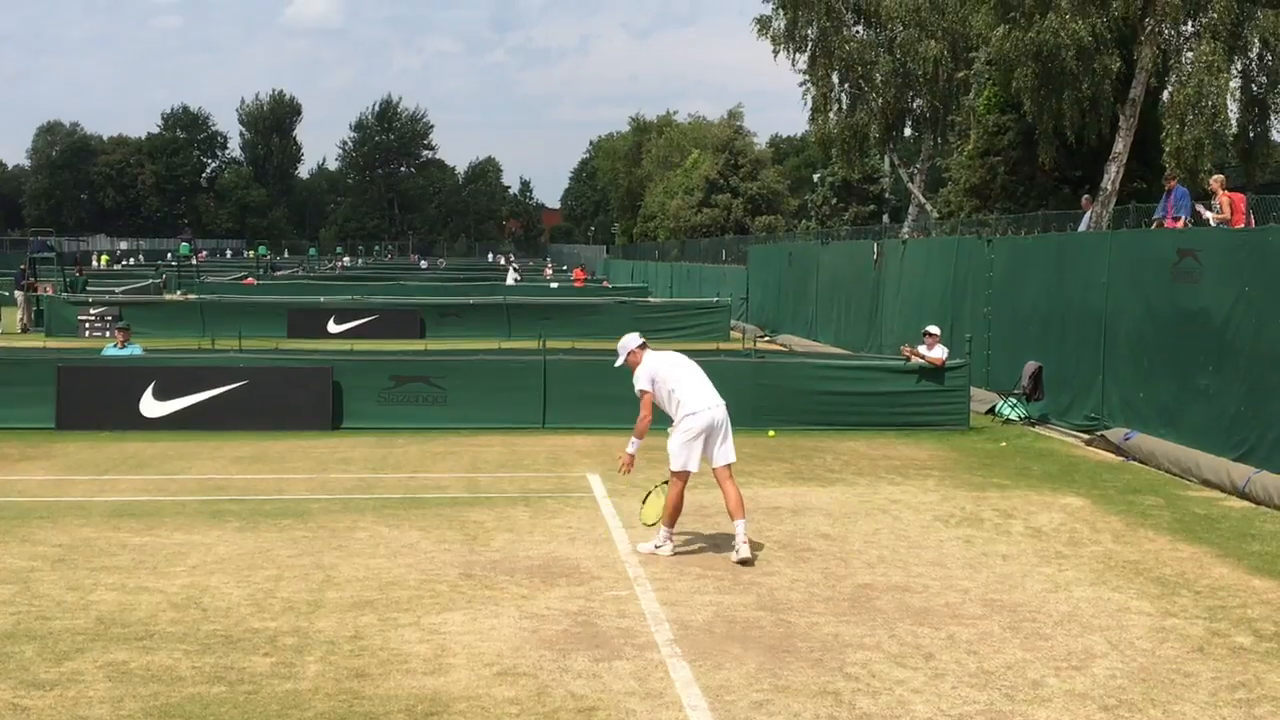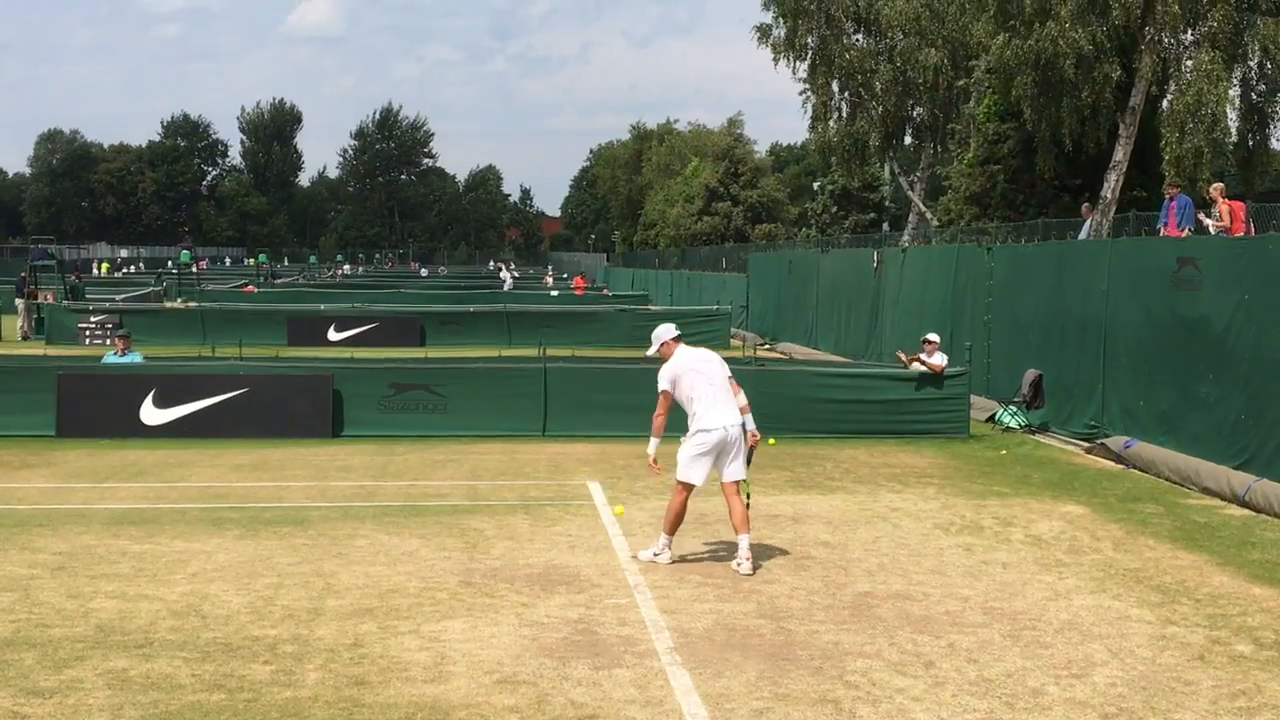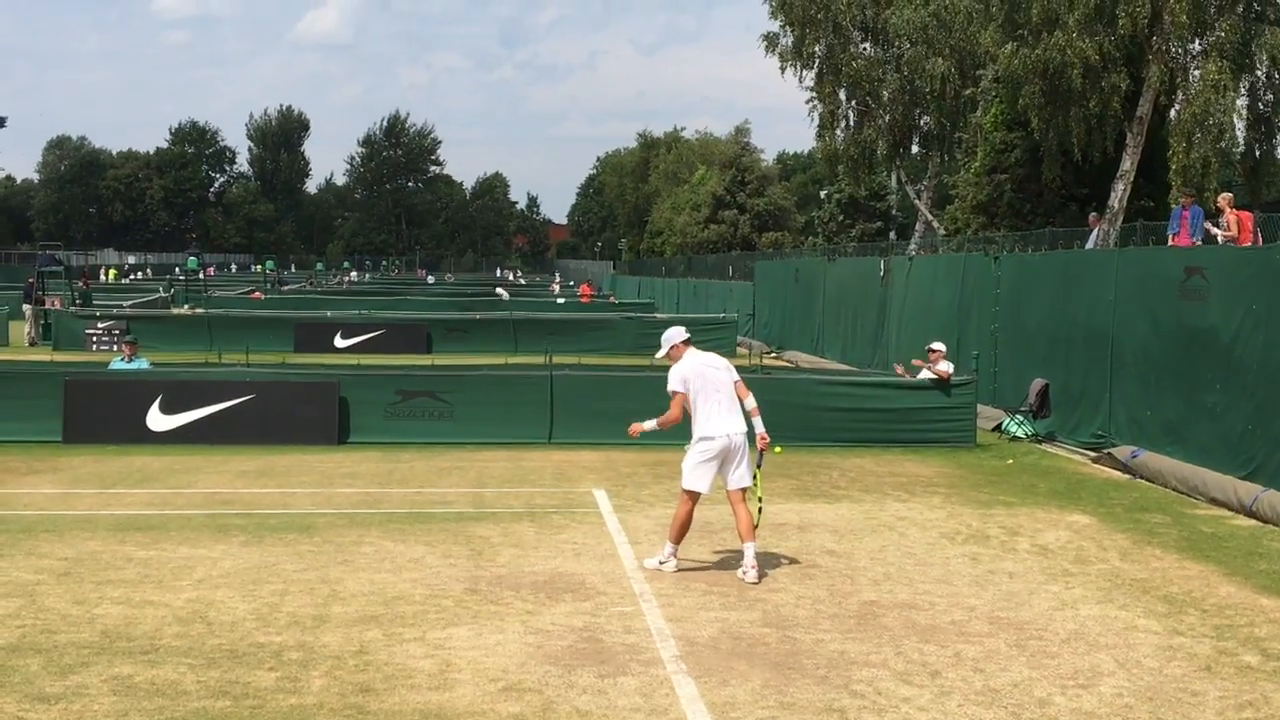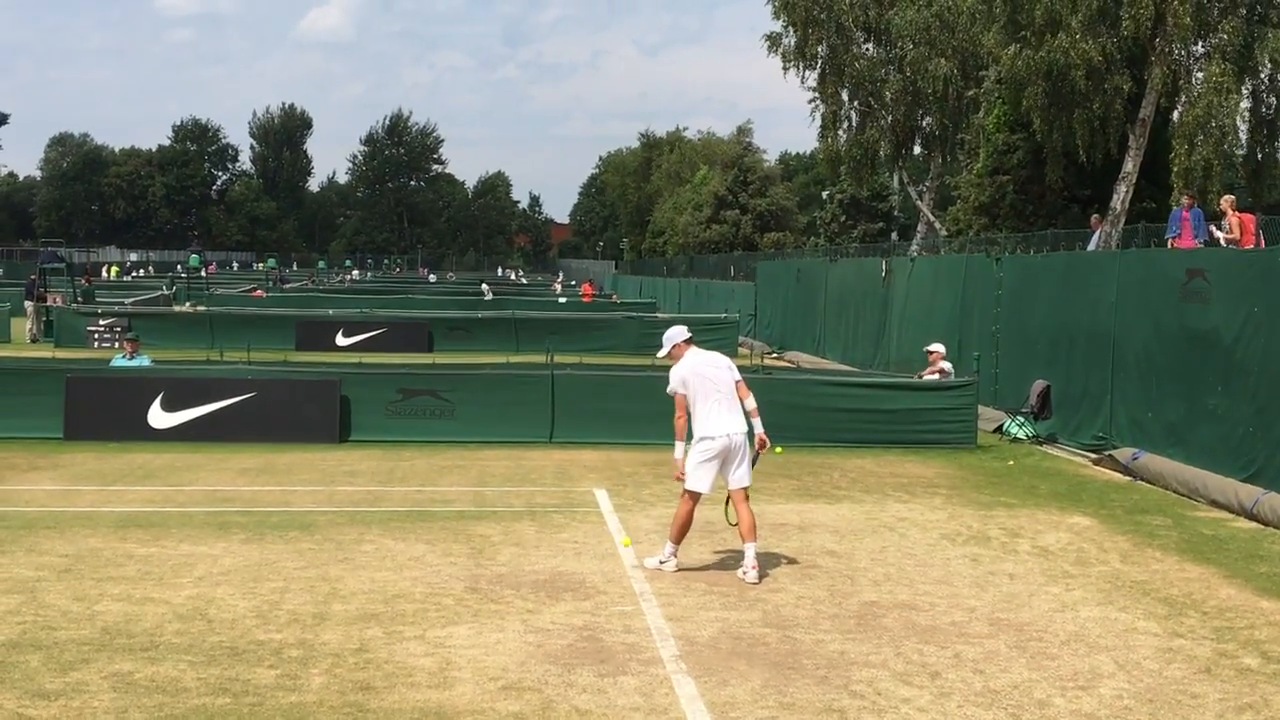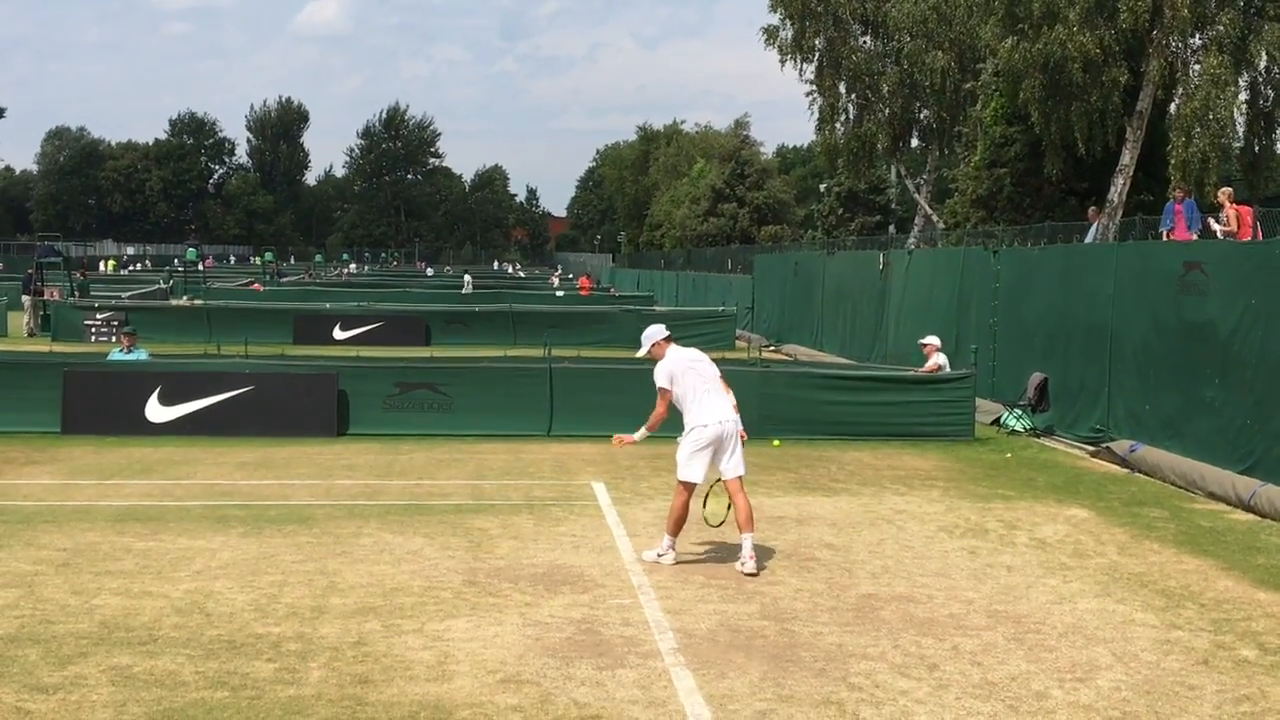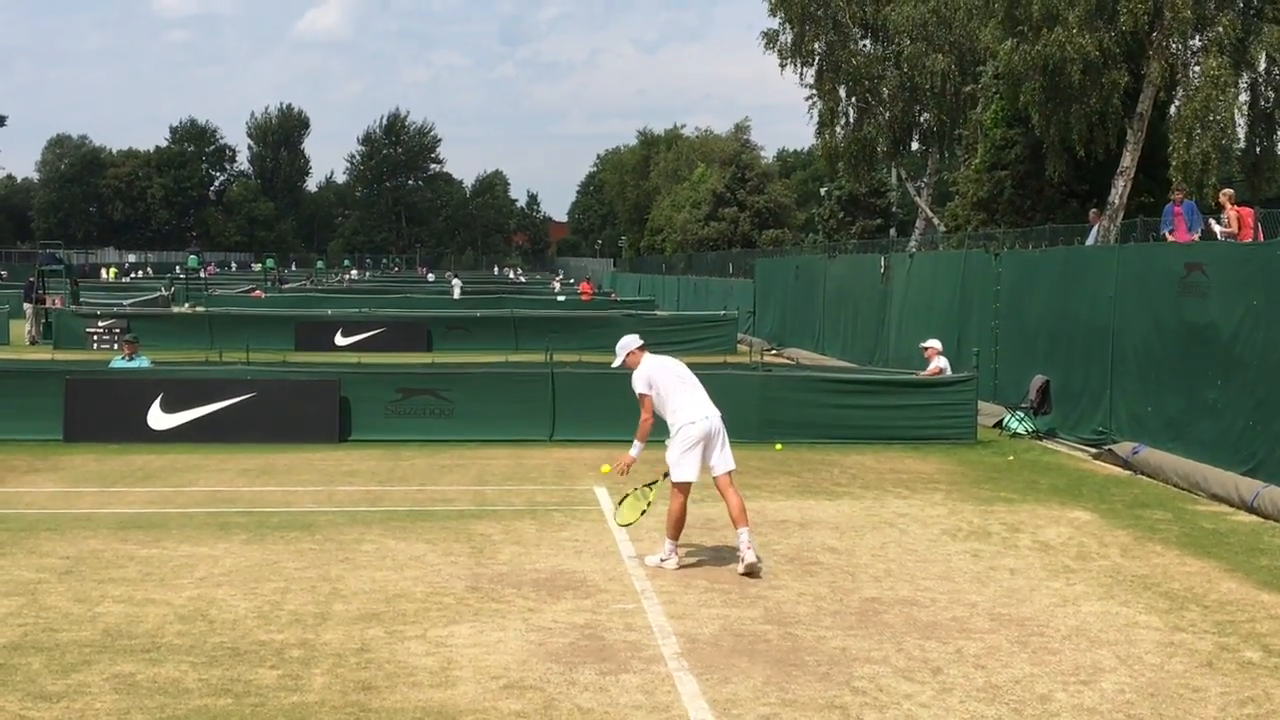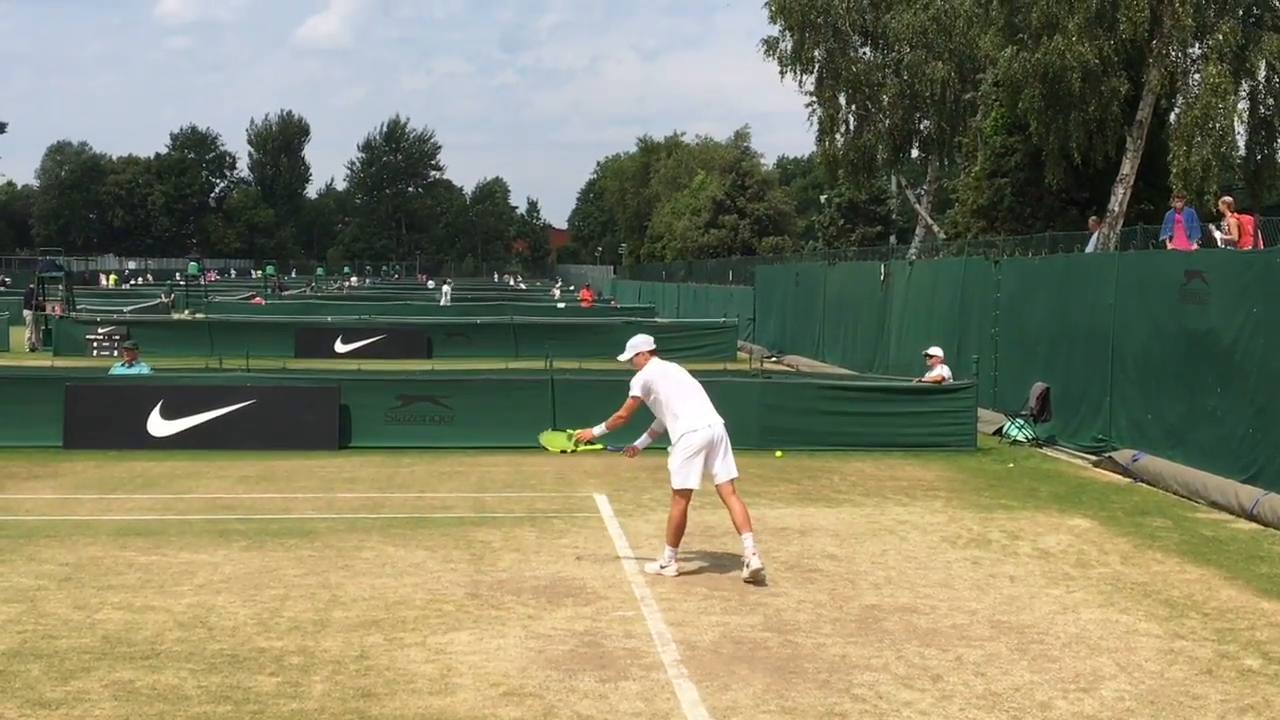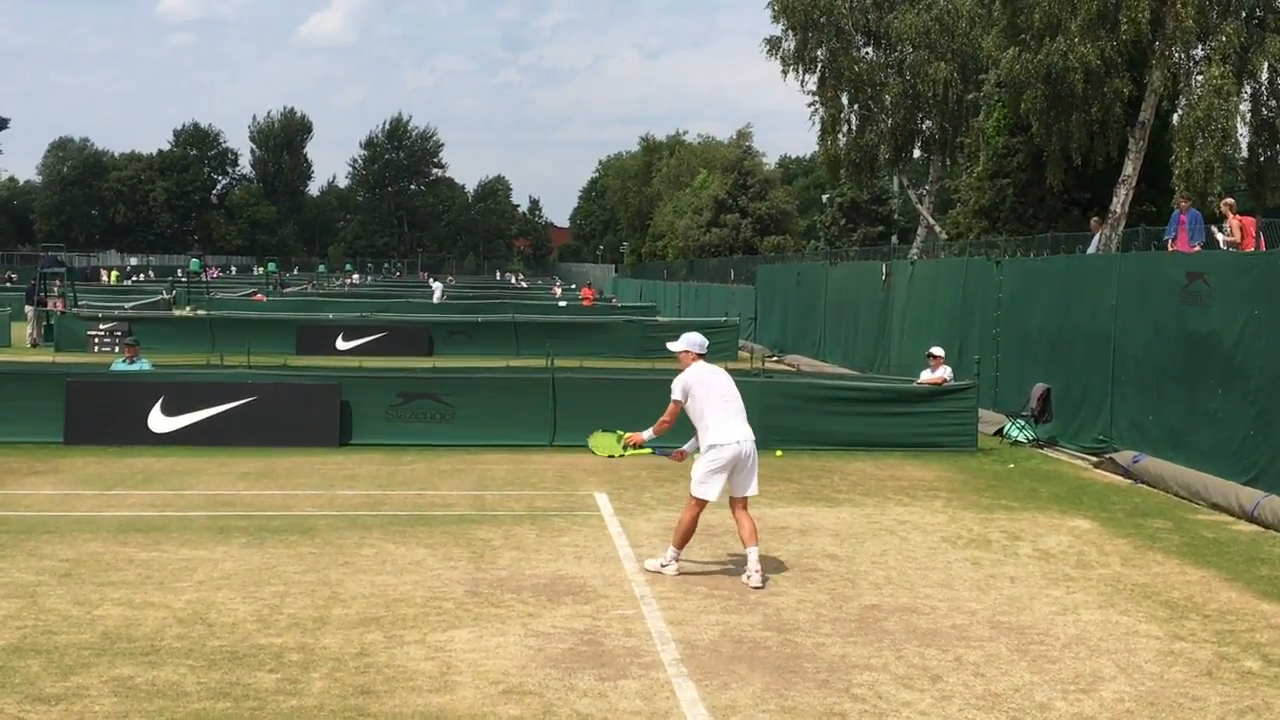
dt=0.4s
person 1, frame 1
left shoulder: (643, 370)
right shoulder: (673, 356)
left elbow: (646, 416)
left wrist: (631, 451)
left hip: (693, 417)
right hip: (717, 410)
left knee: (678, 480)
right knee: (725, 478)
left ankle: (664, 541)
right ankle: (742, 543)
person 1, frame 2
left shoulder: (670, 368)
right shoulder: (711, 355)
left elbow: (661, 414)
right elbow: (737, 393)
left wrist: (652, 450)
right wrist: (751, 427)
left hip: (706, 431)
right hip: (733, 428)
left knee: (681, 491)
right knee: (733, 493)
left ankle: (662, 549)
right ankle: (744, 556)
person 1, frame 3
left shoulder: (679, 369)
right shoulder: (720, 360)
left elbow: (675, 415)
right elbow: (746, 396)
left wrist: (646, 426)
right wrist: (760, 430)
left hip: (709, 439)
right hip: (737, 435)
left knee: (687, 500)
right knee: (739, 500)
left ankle: (668, 557)
right ankle: (750, 564)
person 1, frame 4
left shoulder: (680, 369)
right shoulder: (722, 359)
left elbow: (681, 417)
right elbow: (746, 396)
left wrist: (679, 457)
right wrist: (759, 430)
left hip: (709, 438)
right hip: (738, 435)
left knee: (688, 499)
right knee: (741, 500)
left ankle: (668, 557)
right ankle: (750, 564)
person 1, frame 5
left shoulder: (664, 366)
right shoulder: (699, 355)
left elbow: (661, 412)
right elbow: (727, 392)
left wrist: (637, 436)
right wrist: (739, 425)
left hip: (702, 428)
right hip: (728, 423)
left knee: (683, 491)
right knee: (736, 490)
left ankle: (666, 550)
right ankle: (748, 555)
person 1, frame 6
left shoulder: (641, 373)
right shoulder: (670, 361)
left elbow: (647, 418)
left wrist: (633, 453)
left hip: (689, 426)
right hip: (713, 420)
left knee: (679, 493)
right knee: (727, 486)
left ankle: (669, 554)
right ankle: (746, 548)
person 1, frame 7
left shoulder: (644, 376)
right shoulder: (673, 369)
left elbow: (623, 415)
left wrist: (594, 432)
right wrist: (638, 444)
left hip: (691, 434)
right hip: (716, 428)
left knee: (680, 500)
right knee: (729, 494)
left ankle: (669, 561)
right ankle: (751, 555)
person 1, frame 8
left shoulder: (684, 379)
right shoulder: (720, 374)
left elbow: (667, 421)
left wrist: (644, 436)
right wrist: (688, 448)
left hip: (720, 447)
right hip: (746, 442)
left knee: (694, 505)
right knee: (740, 509)
left ankle: (669, 561)
right ankle: (754, 569)
